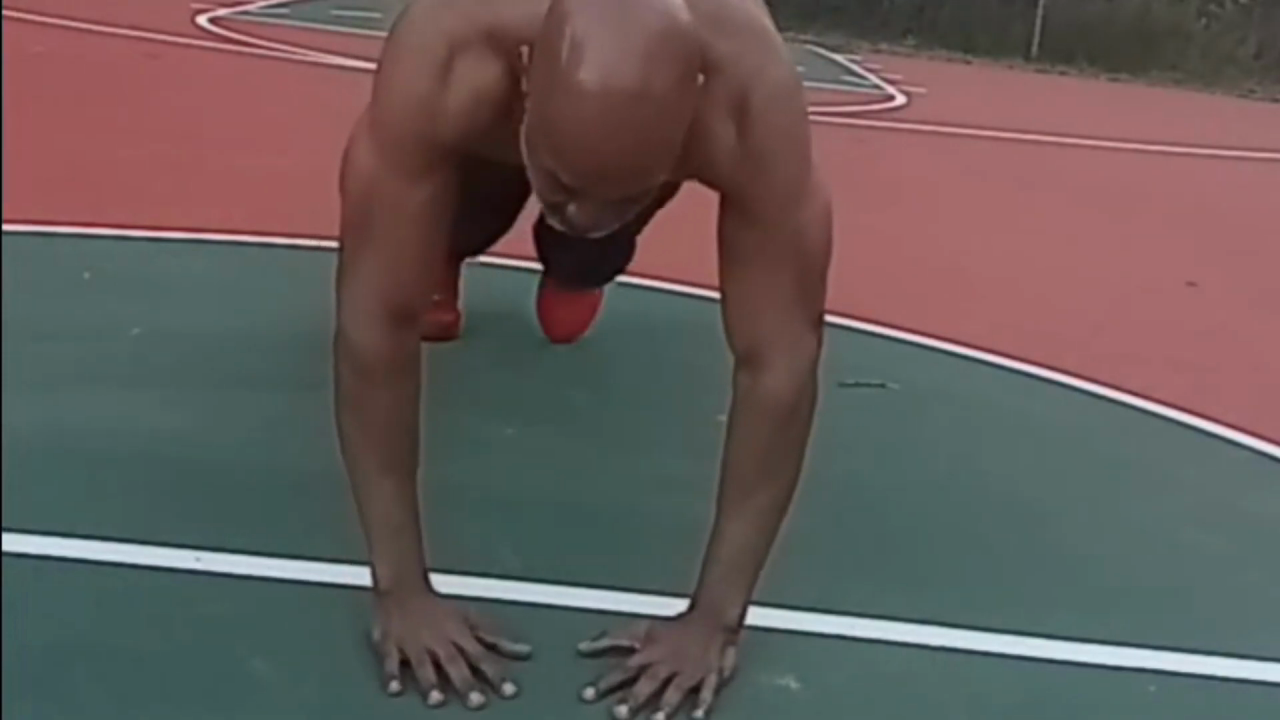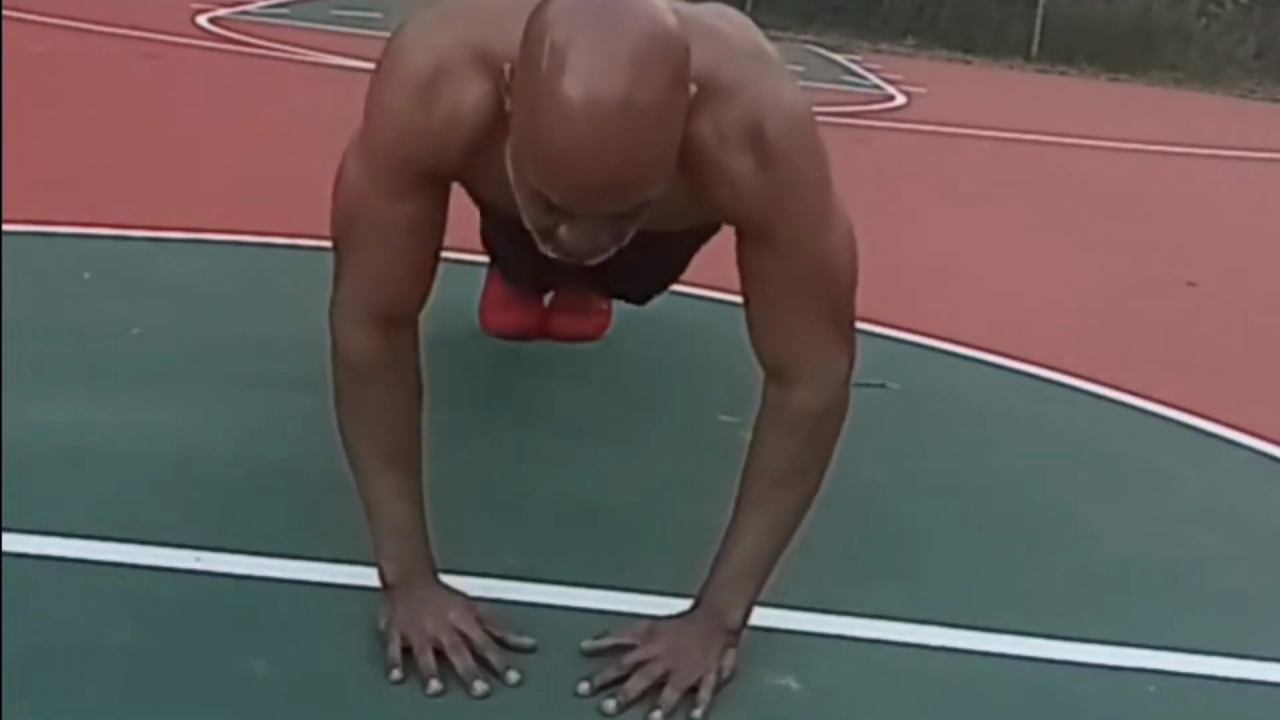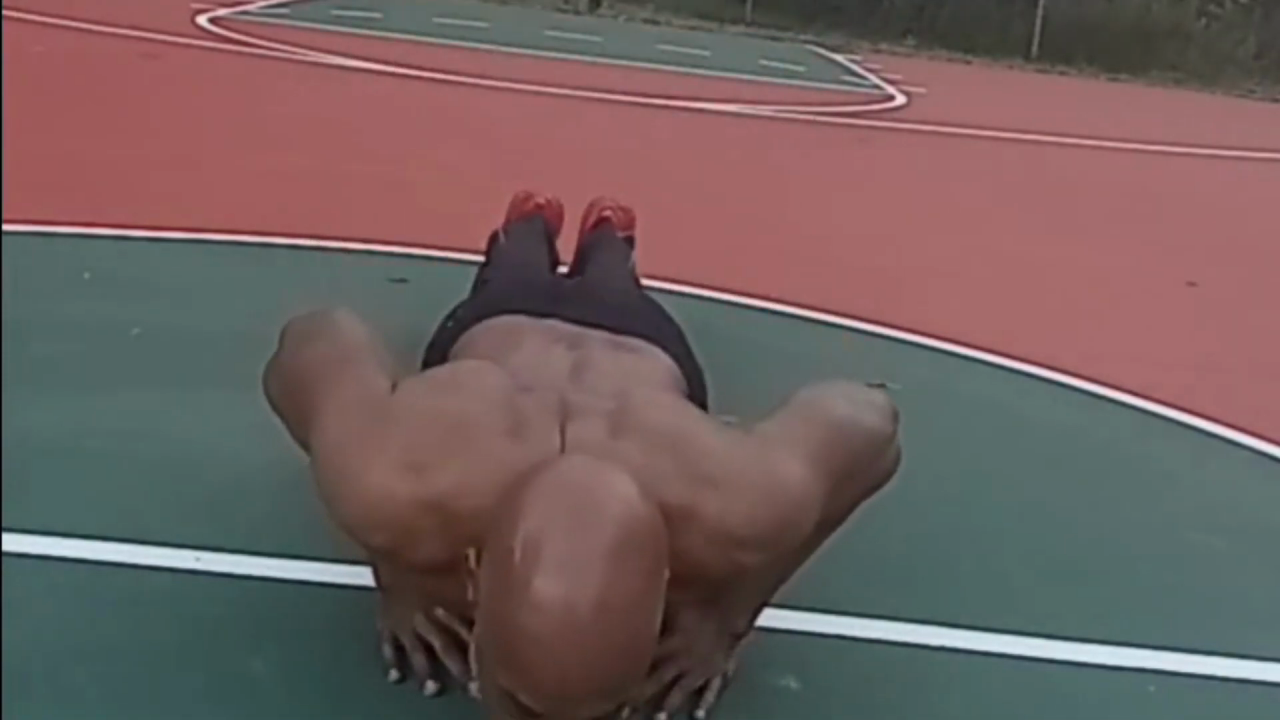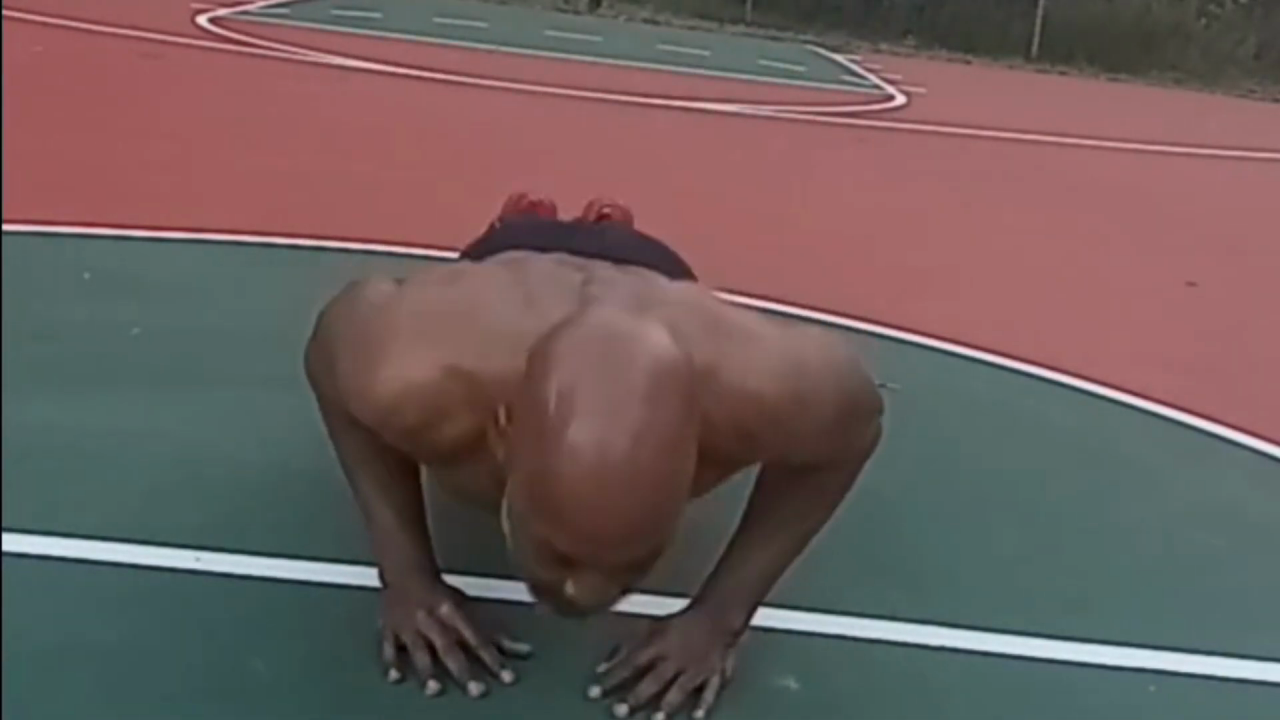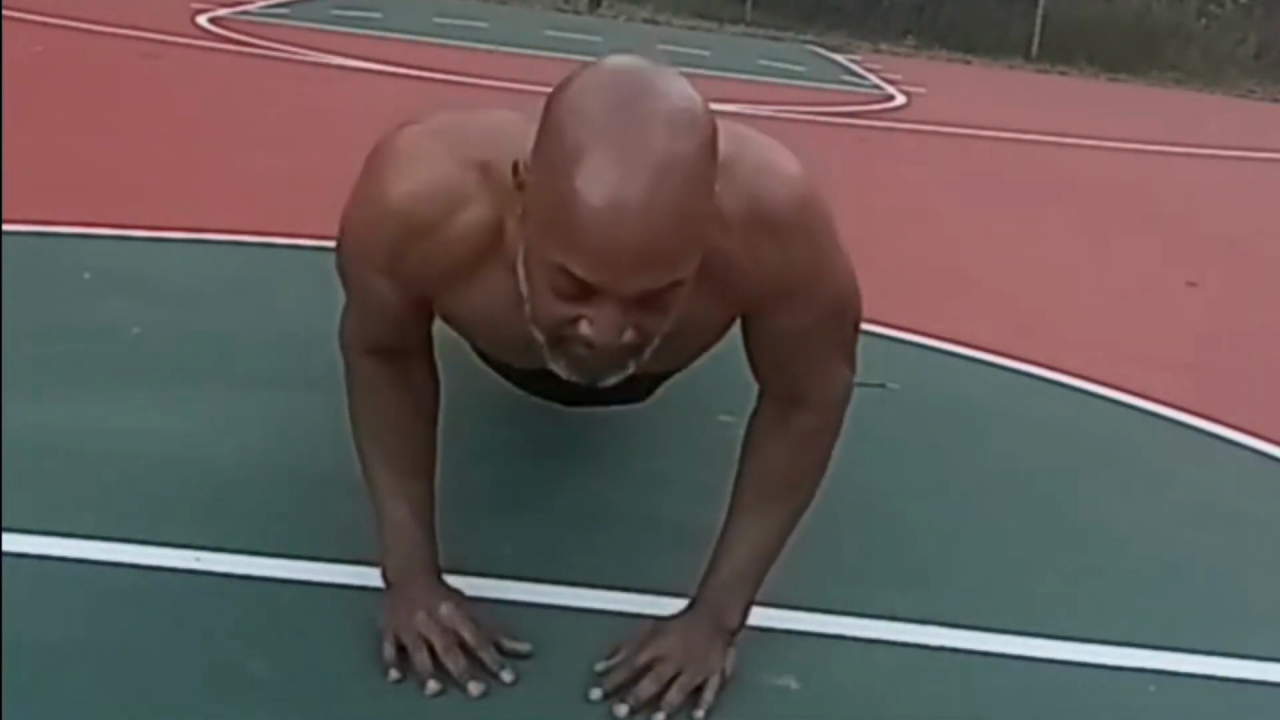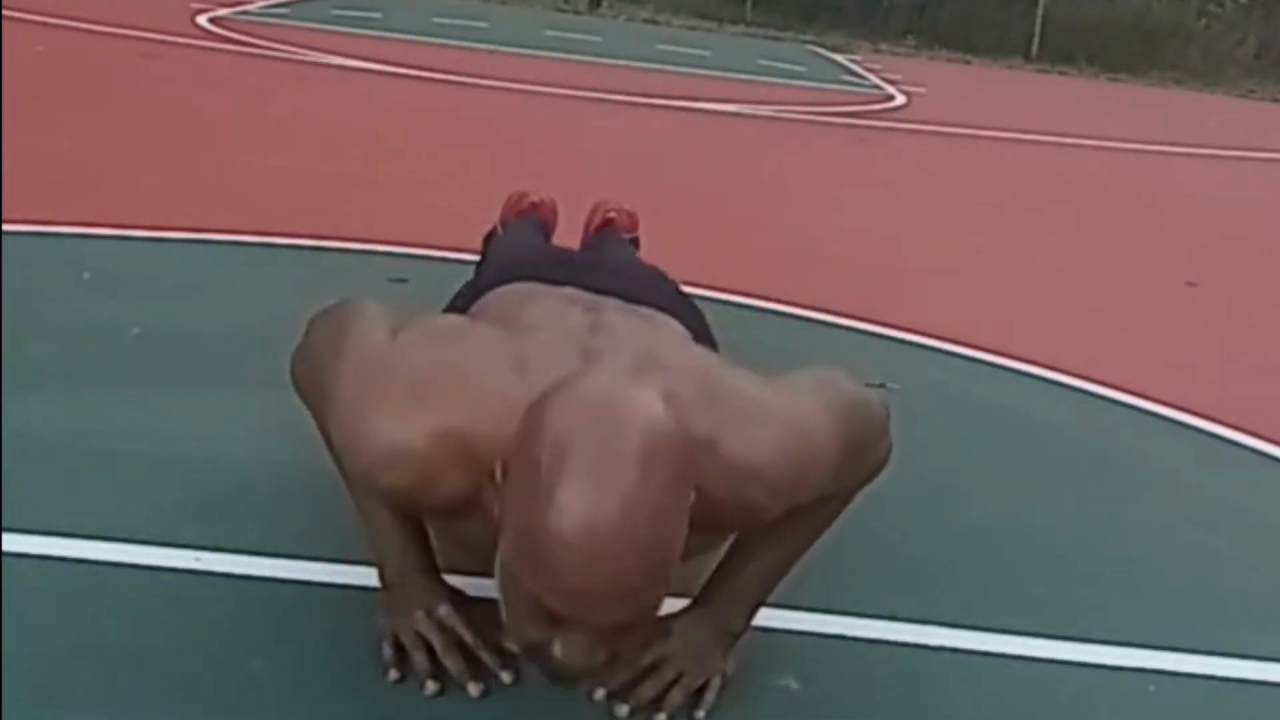
dt=0.7s
person 1, frame 1
left shoulder: (754, 103)
right shoulder: (441, 67)
left elbow: (778, 362)
right elbow: (375, 324)
left wrist: (715, 615)
right wrist: (400, 590)
left ankle: (576, 270)
right ankle: (442, 262)
person 1, frame 2
left shoulder: (761, 131)
right shoulder: (433, 87)
left elbow: (809, 376)
right elbow: (372, 326)
left wrist: (719, 617)
right wrist: (406, 580)
left ankle: (592, 282)
right ankle: (521, 270)
person 1, frame 3
left shoulder: (724, 509)
right shoulder: (402, 492)
left elbow: (875, 426)
right elbow: (304, 356)
left wrist: (723, 620)
right wrist: (400, 580)
left hip: (645, 354)
right hip: (492, 336)
left ankle: (607, 234)
right ankle: (529, 226)
person 1, frame 4
left shoulder: (756, 393)
right shoulder: (412, 386)
left elbow: (854, 431)
right elbow: (331, 369)
left wrist: (720, 618)
right wrist: (405, 580)
left ankle: (609, 231)
right ankle: (517, 230)
person 1, frame 5
left shoulder: (772, 214)
right shoulder: (419, 197)
left elbow: (809, 398)
right elbow: (379, 351)
left wrist: (719, 613)
right wrist: (408, 575)
person 1, frame 6
left shoulder: (750, 463)
right shoulder: (412, 442)
left elbow: (868, 426)
right elbow: (332, 336)
left wrist: (720, 623)
right wrist: (405, 580)
left hip: (656, 326)
right hip: (501, 315)
right ankle: (523, 227)
